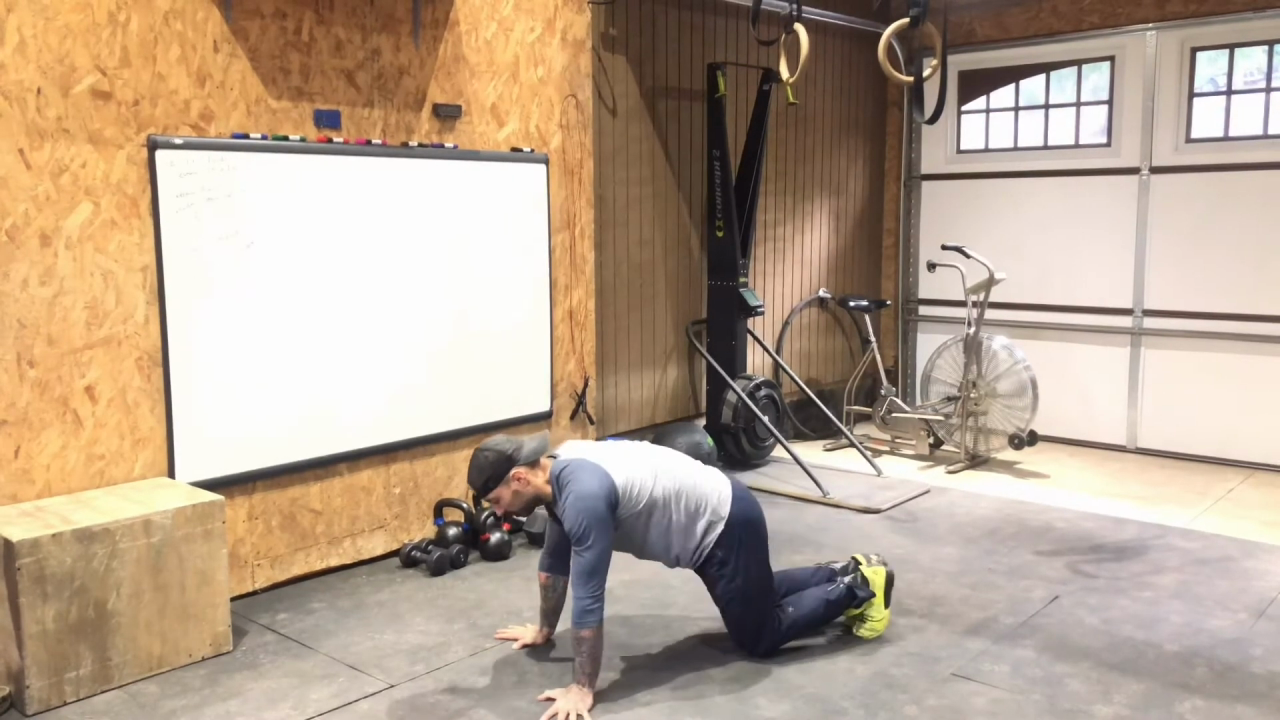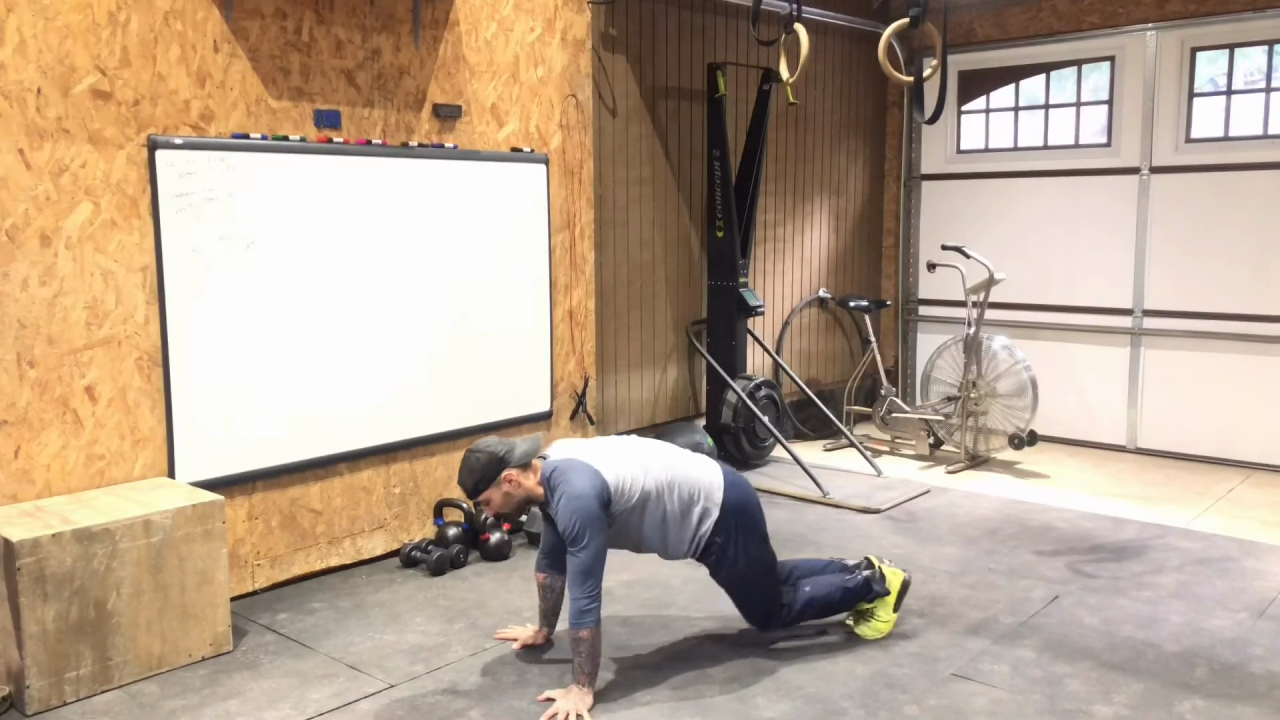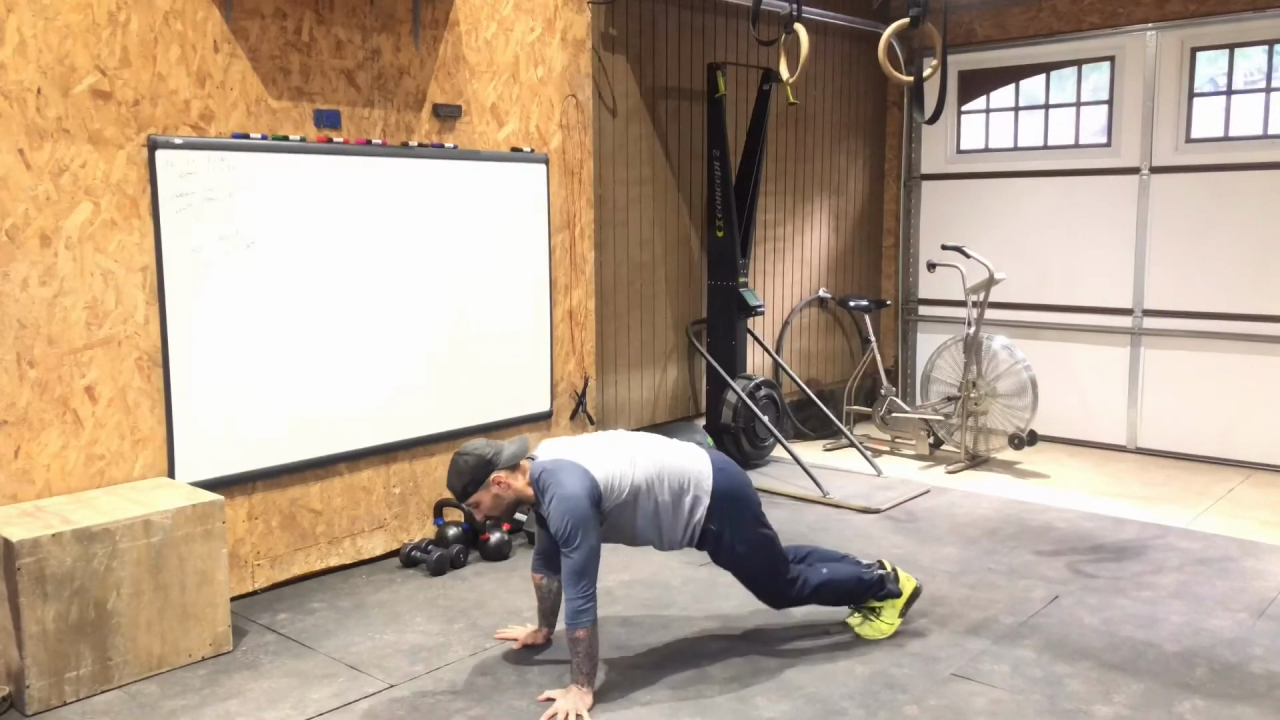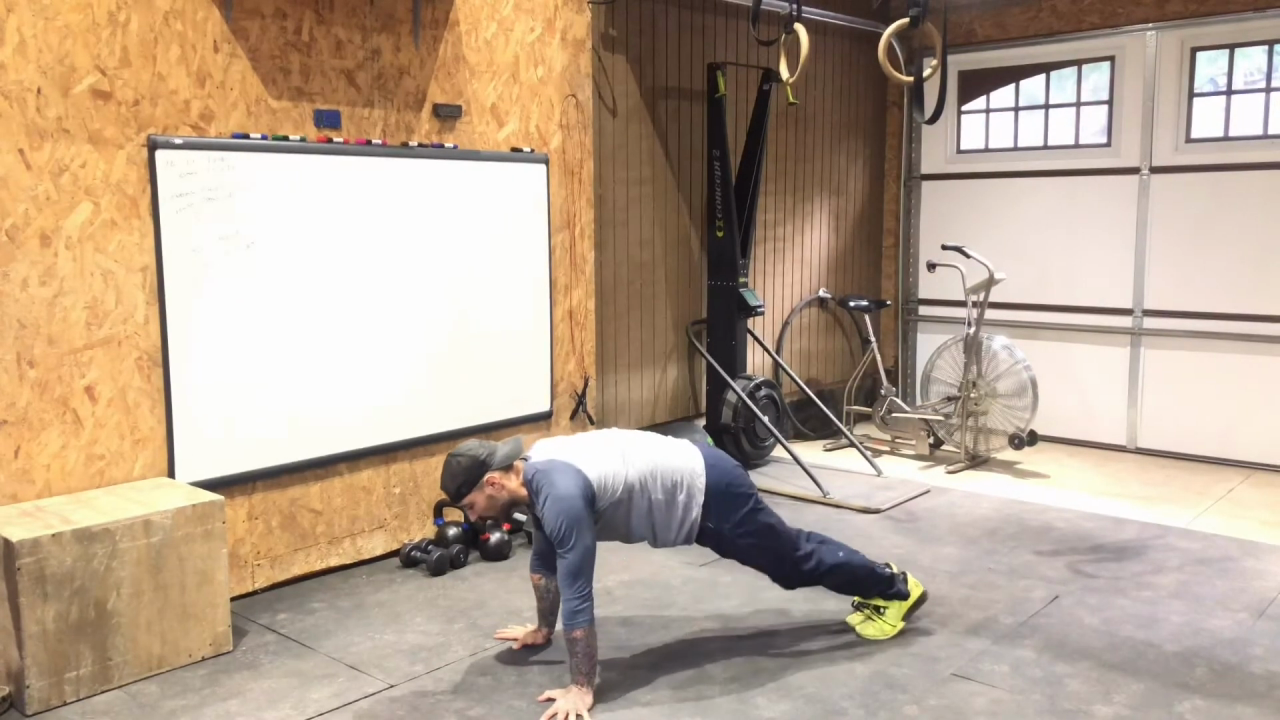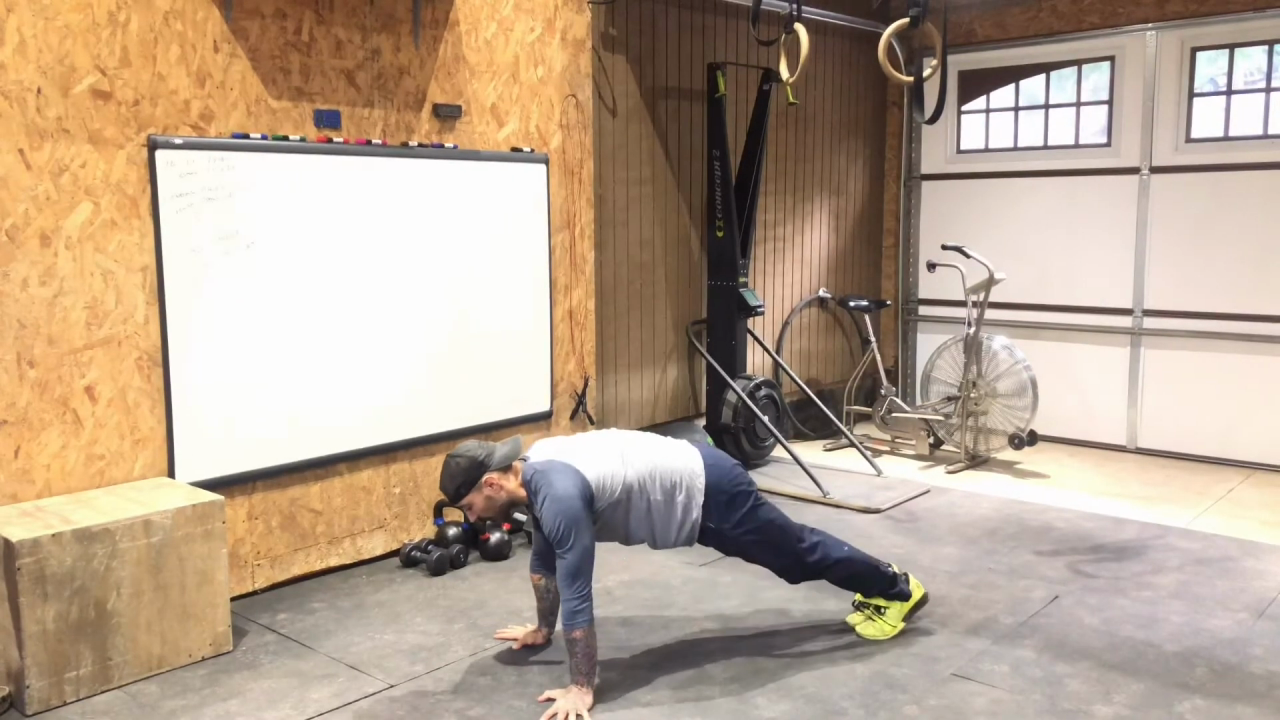
dt=0.2s
person 1, frame 1
left shoulder: (582, 495)
right shoulder: (557, 473)
left elbow: (588, 597)
right elbow: (554, 561)
right wrist: (543, 629)
left hip: (726, 522)
right hip: (708, 515)
left knee: (757, 637)
right knee: (757, 595)
left ankle: (861, 586)
right ankle: (845, 572)
person 1, frame 2
left shoulder: (575, 495)
right shoulder: (550, 472)
left elbow: (585, 596)
right elbow: (551, 561)
right wrist: (543, 628)
left hip: (721, 509)
right hip: (704, 498)
left knee: (771, 611)
right knee: (769, 579)
left ankle: (877, 585)
right ankle: (860, 571)
person 1, frame 3
left shoulder: (565, 494)
right shoulder: (540, 471)
left elbow: (580, 595)
right elbow: (546, 560)
right wrist: (542, 628)
left hip: (713, 495)
right hip: (699, 484)
left knee: (781, 585)
right knee: (777, 564)
left ankle: (890, 587)
right ankle: (873, 573)
person 1, frame 4
left shoulder: (559, 495)
right shoulder: (534, 471)
left elbow: (577, 595)
right elbow: (544, 561)
right wrist: (542, 628)
left hip: (708, 492)
right hip: (694, 476)
left knee: (792, 562)
right knee: (787, 552)
left ankle: (896, 589)
right ankle: (881, 578)
person 1, frame 5
left shoulder: (557, 495)
right shoulder: (533, 472)
left elbow: (576, 595)
right elbow: (543, 561)
right wrist: (542, 627)
left hip: (708, 492)
right hip: (692, 474)
left knee: (795, 555)
right knee: (791, 549)
left ankle: (898, 590)
right ankle: (884, 580)
